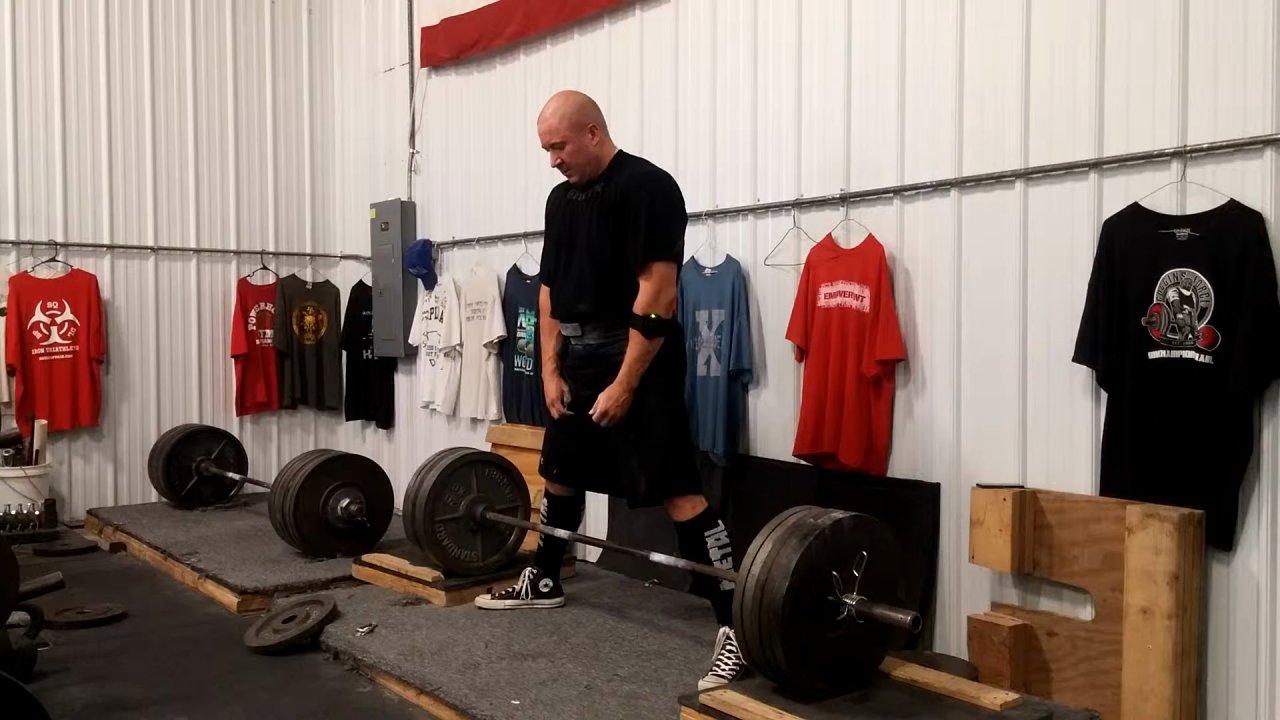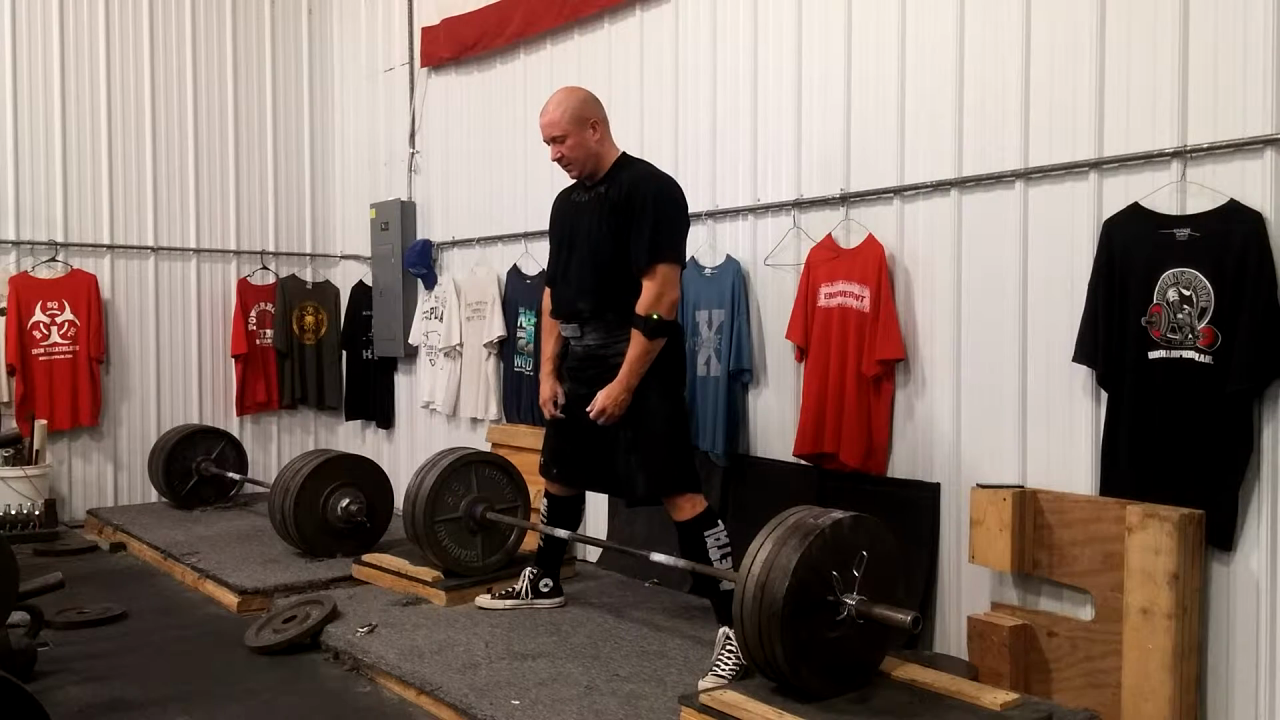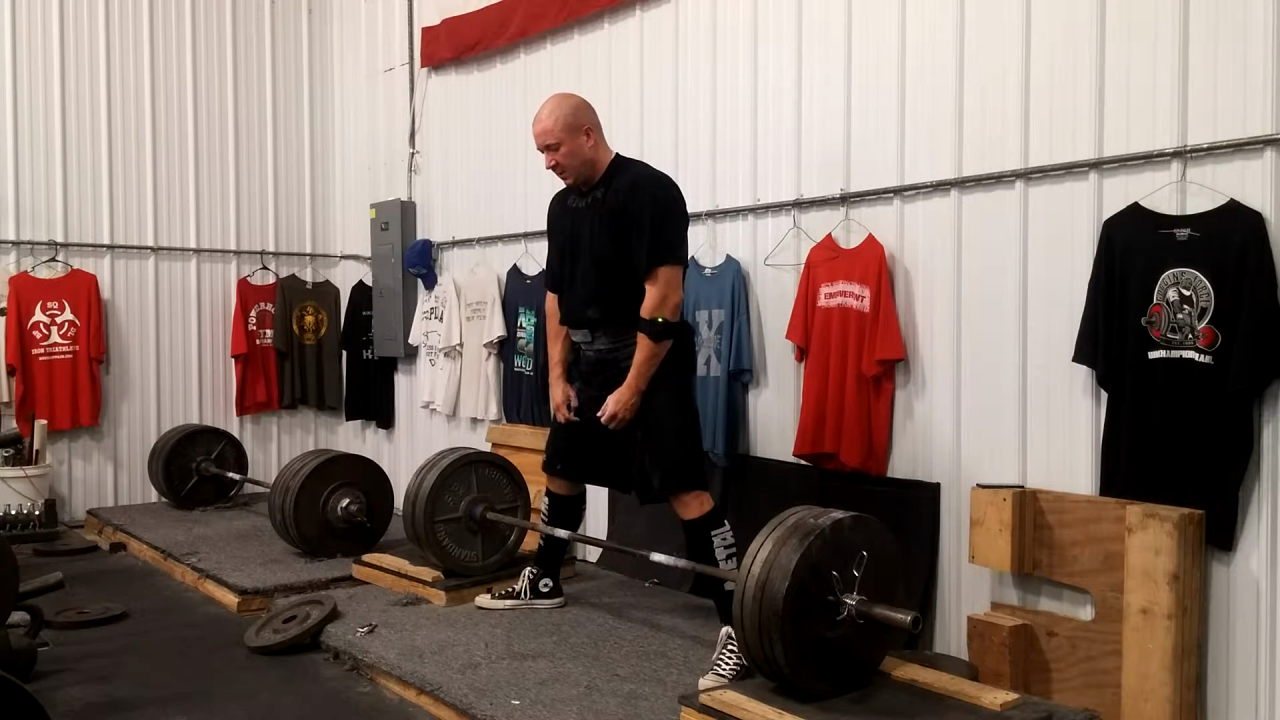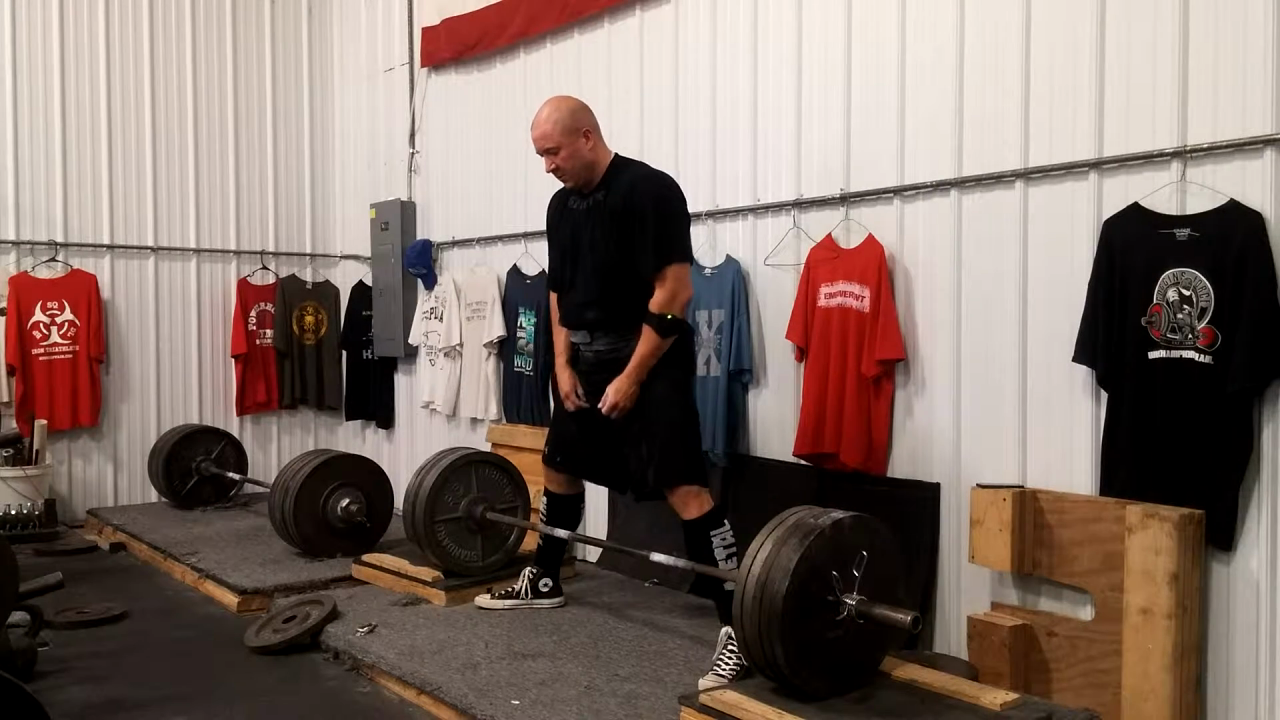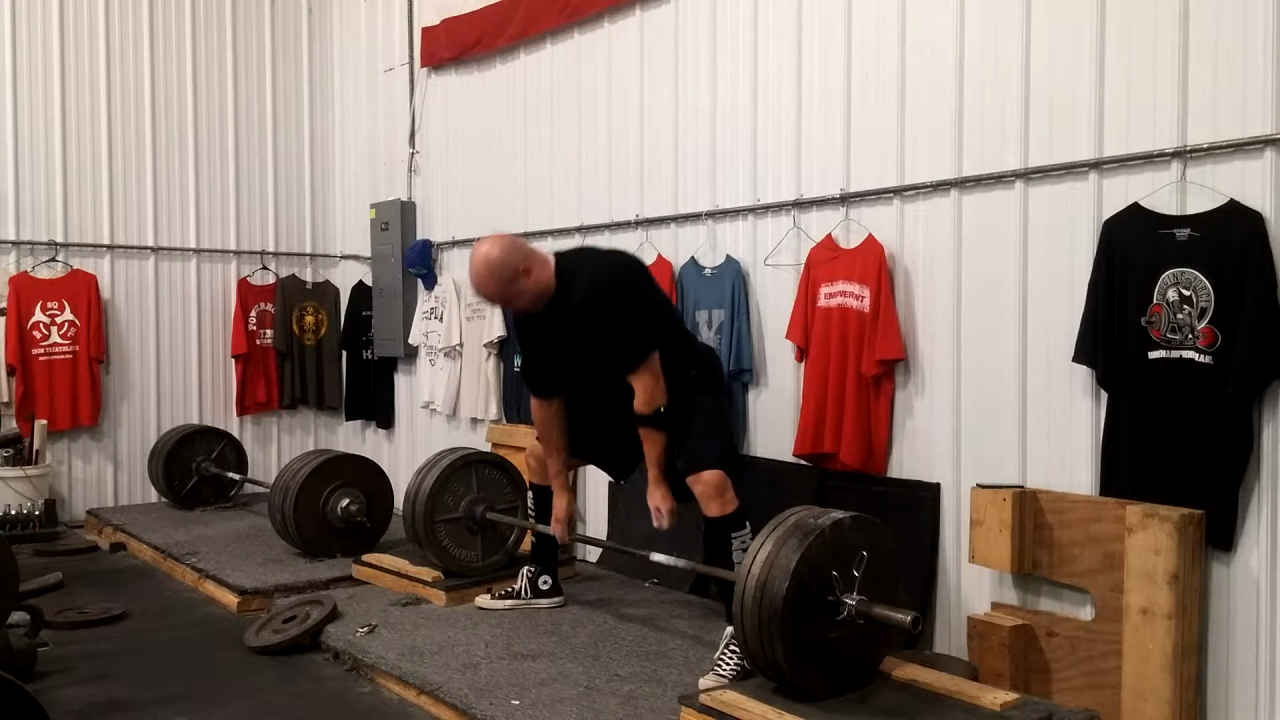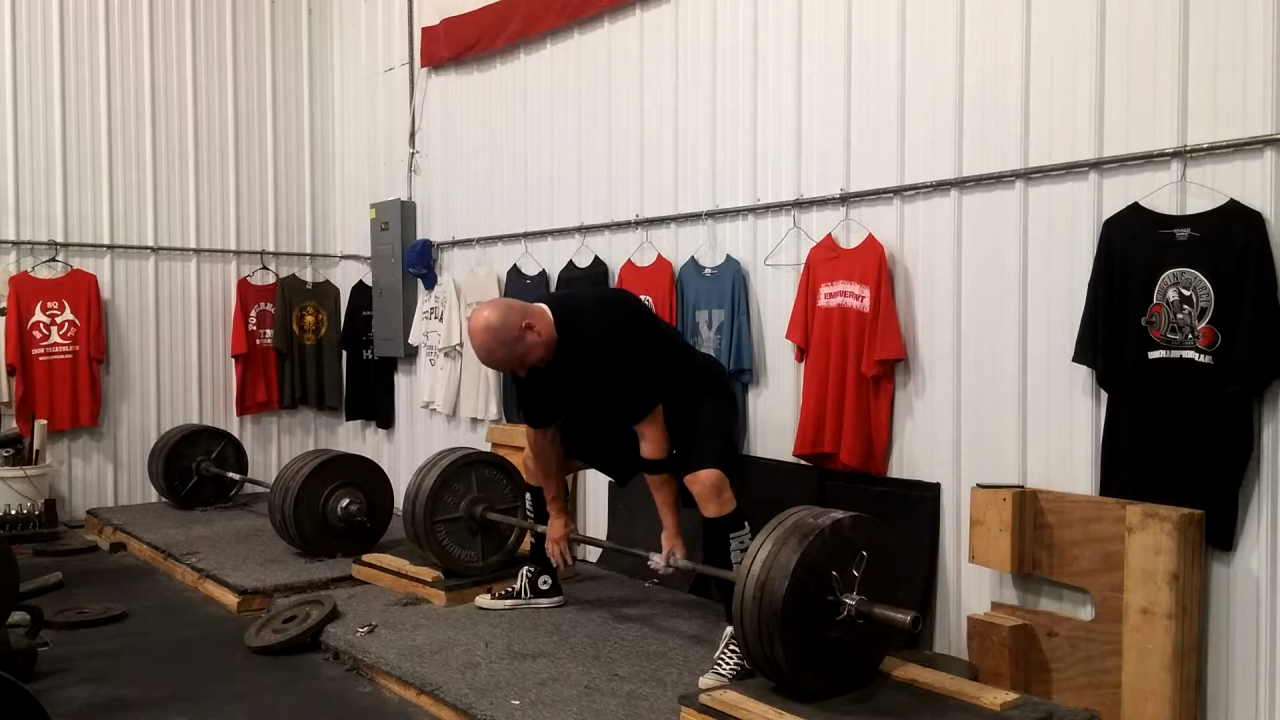
dt=0.7s
person 1, frame 1
left shoulder: (647, 187)
right shoulder: (561, 198)
left elbow: (658, 293)
right elbow: (550, 290)
left wrist: (625, 386)
right wrist: (551, 371)
left hip: (639, 366)
right hip: (579, 364)
left knee: (677, 491)
right knee: (559, 473)
left ankle: (734, 626)
right ankle: (543, 579)
person 1, frame 2
left shoulder: (650, 189)
right shoulder: (568, 201)
left elbow: (661, 293)
right elbow: (555, 293)
left wrist: (623, 385)
right wrist: (548, 372)
left hip: (638, 366)
right hip: (579, 367)
left knee: (677, 492)
right knee: (559, 474)
left ankle: (734, 627)
right ankle: (544, 579)
person 1, frame 3
left shoulder: (648, 191)
right shoulder: (563, 205)
left elbow: (664, 296)
right elbow: (557, 296)
left wrist: (633, 388)
right wrist: (558, 376)
left hip: (650, 363)
right hip: (589, 363)
left knee: (684, 489)
right knee: (560, 469)
left ankle: (736, 627)
right ankle: (543, 580)
person 1, frame 4
left shoulder: (649, 190)
right shoulder: (562, 205)
left elbow: (673, 291)
left wrist: (632, 378)
right wrist: (563, 365)
left hip: (649, 360)
right hip: (587, 361)
left knee: (682, 488)
right knee: (559, 467)
left ankle: (738, 628)
right ankle: (543, 579)
person 1, frame 5
left shoulder: (607, 282)
right shoulder: (530, 311)
left elbow: (648, 383)
right elbow: (546, 400)
left wrist: (656, 481)
right wrist: (561, 490)
left hip: (685, 386)
left knee: (710, 483)
right knee: (538, 457)
left ankle: (741, 631)
right ankle: (541, 580)
person 1, frame 6
left shoulder: (606, 331)
right shoulder: (526, 347)
left elbow: (652, 434)
right elbow: (543, 433)
left wrist: (670, 530)
right wrist: (556, 512)
left hip: (692, 397)
left knee: (707, 484)
right knee: (535, 461)
left ankle: (741, 631)
right ankle: (540, 580)
